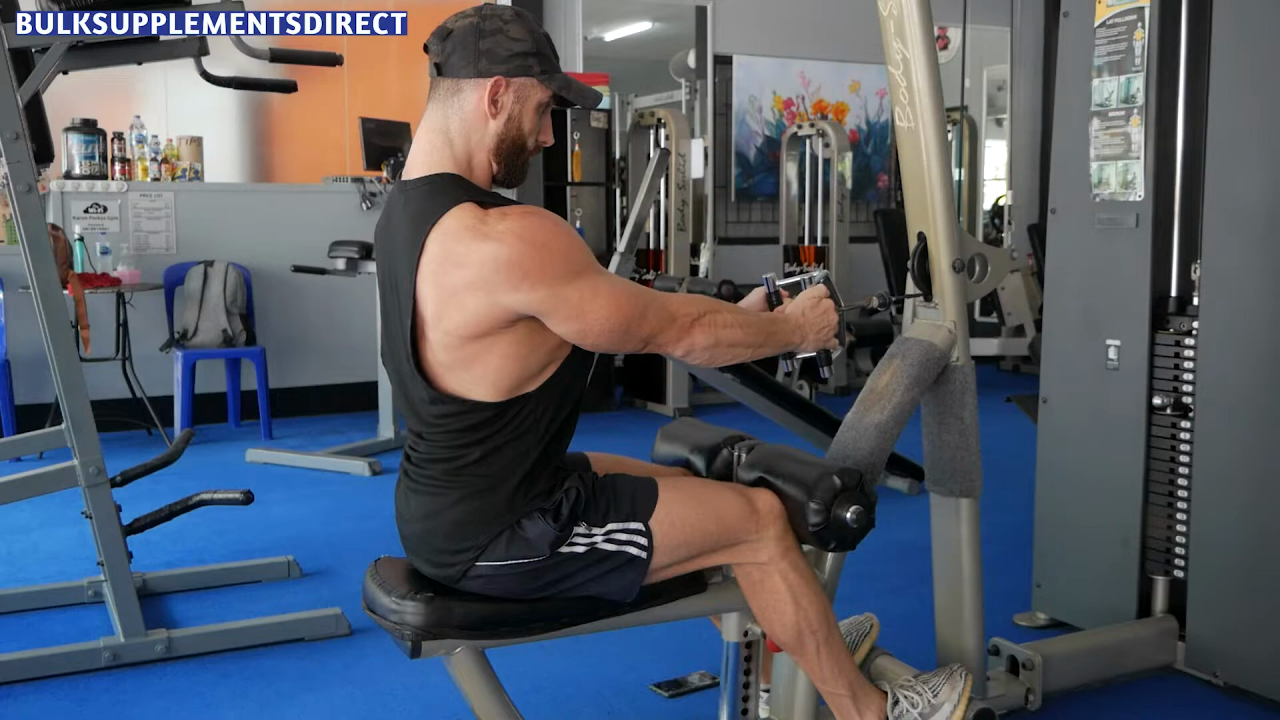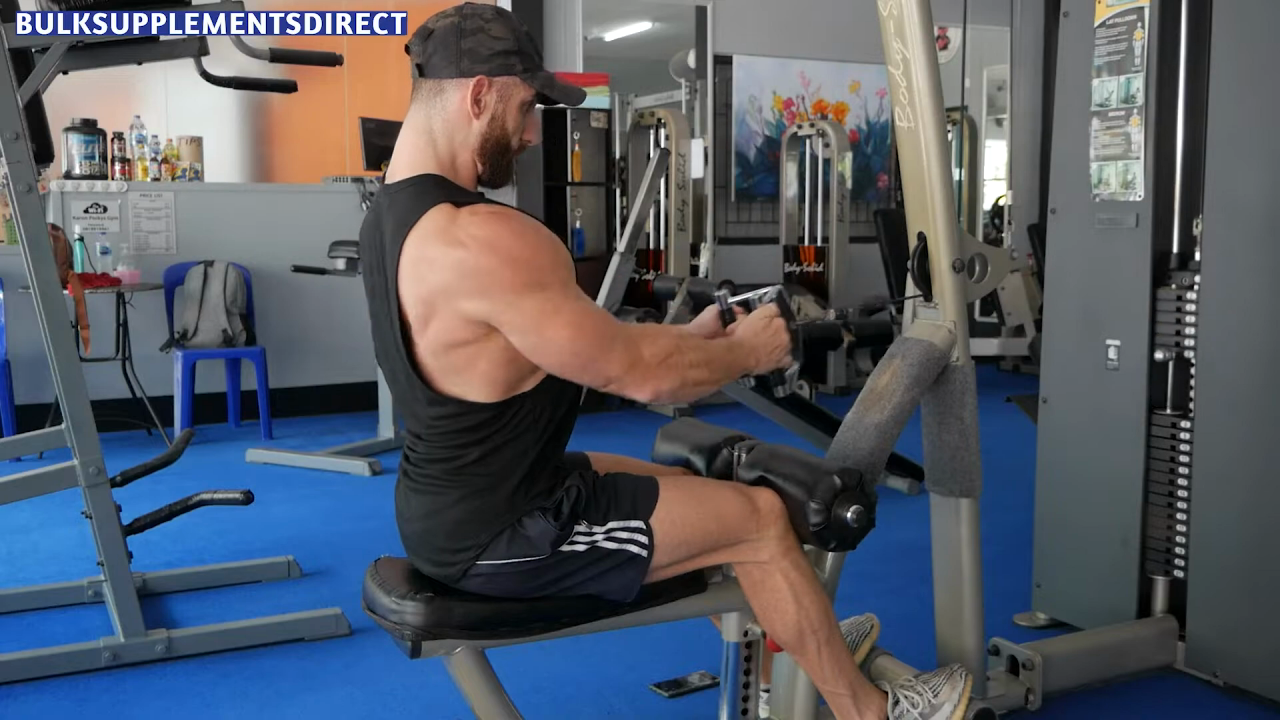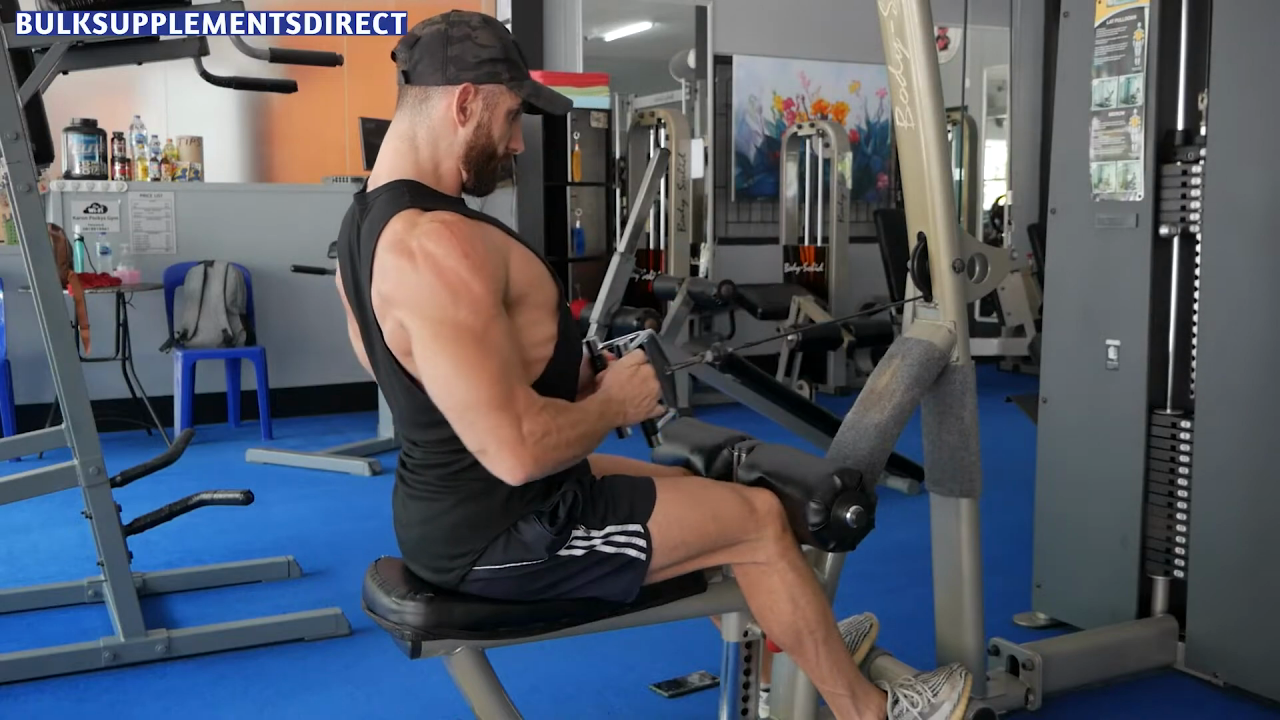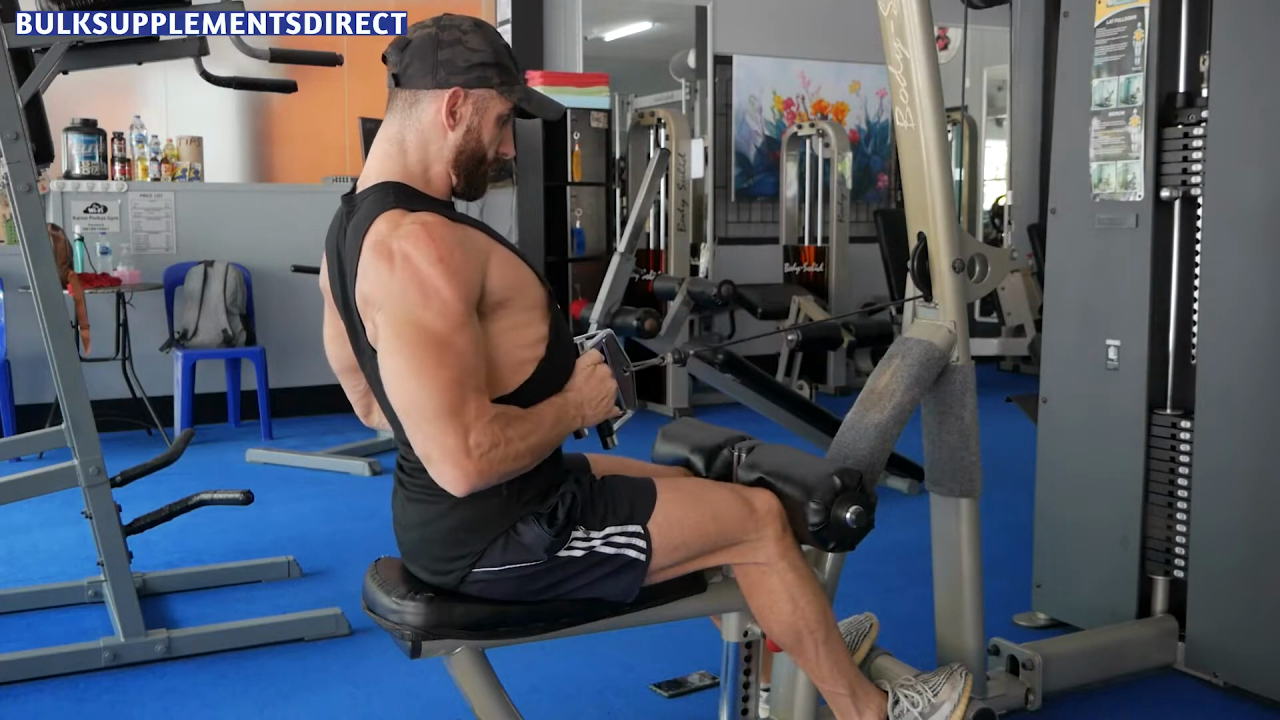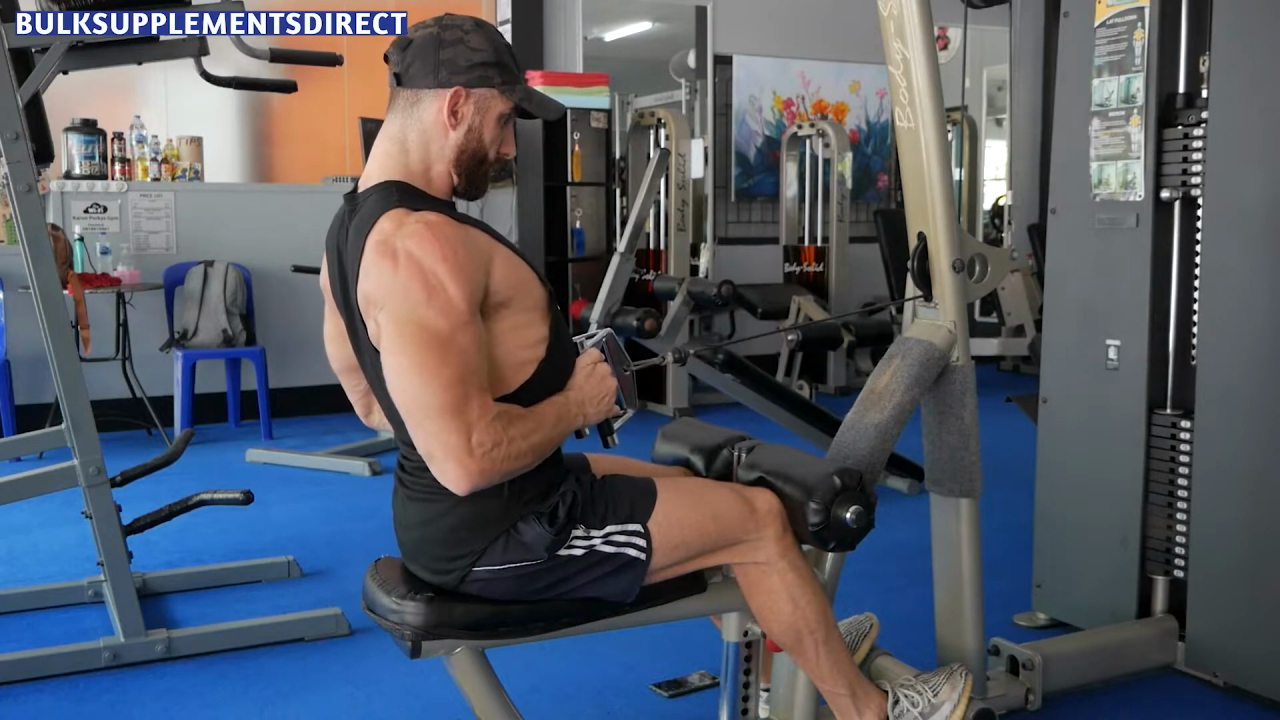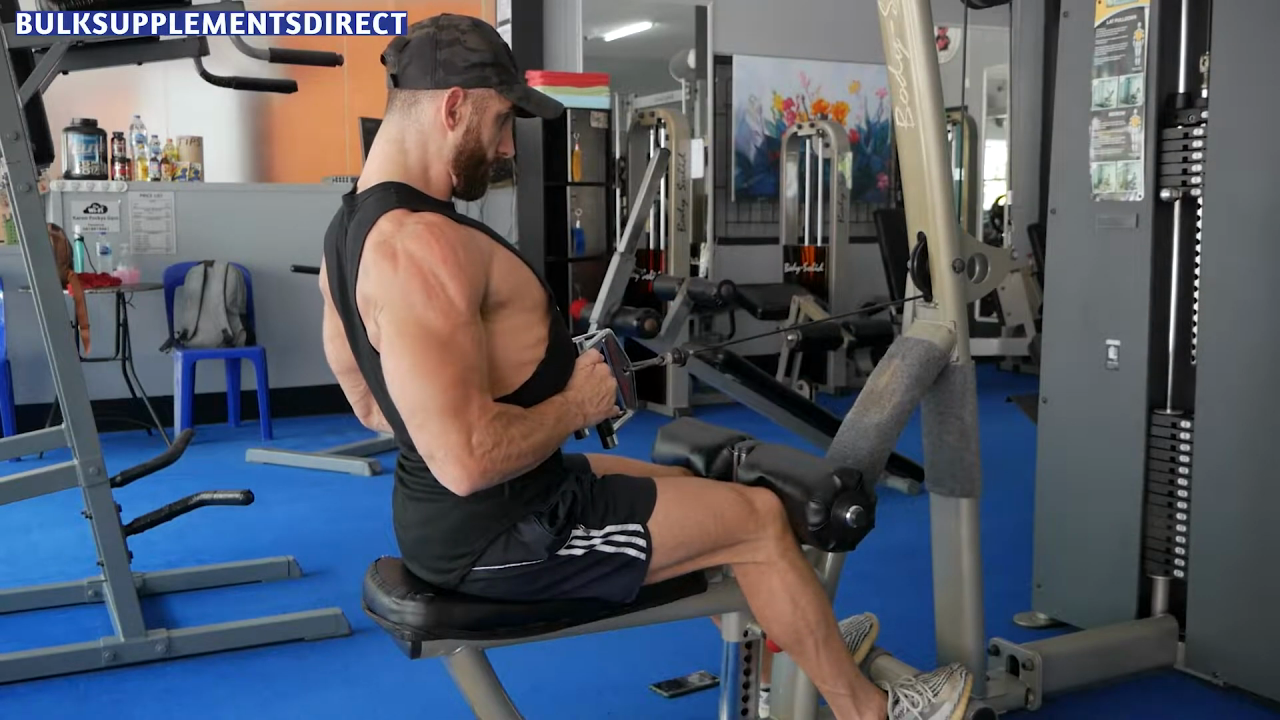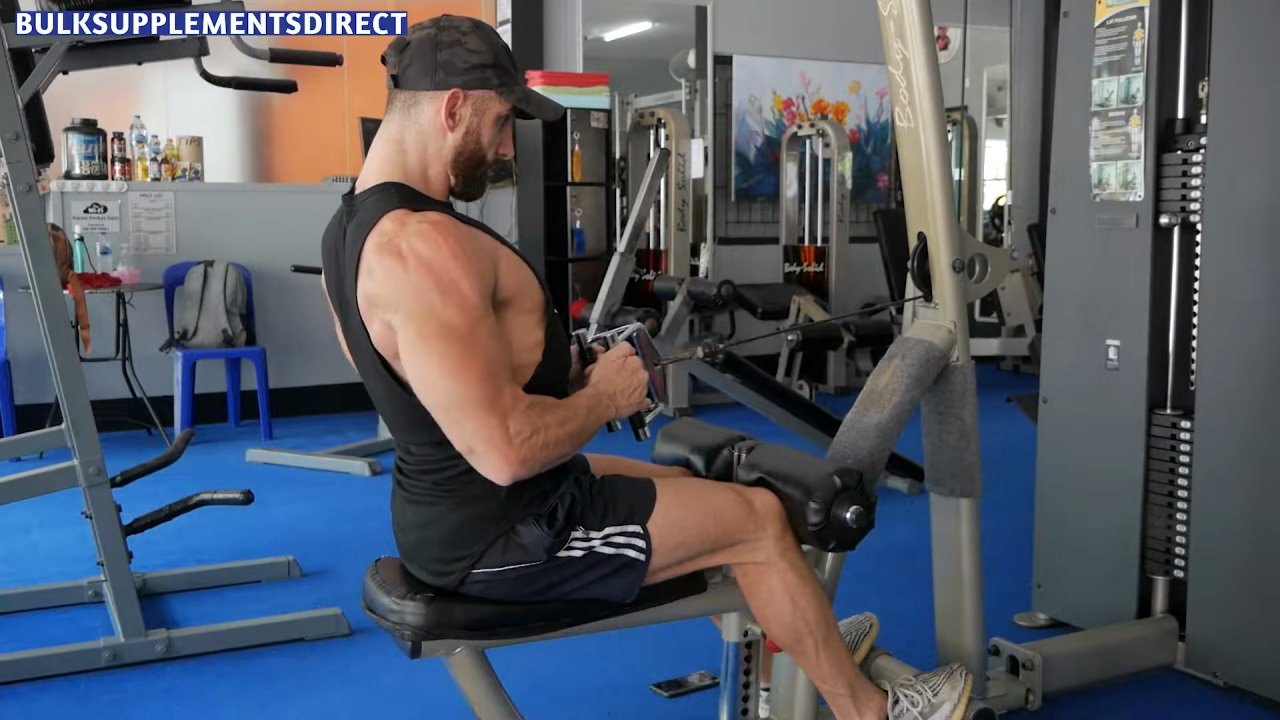
dt=0.3s
person 1, frame 1
left shoulder: (413, 205)
right shoulder: (503, 241)
right elbow: (676, 331)
left wrist: (741, 317)
right wrist: (794, 328)
left hip: (452, 502)
right hip: (501, 532)
left knee: (700, 490)
right knee: (758, 519)
left ankle: (797, 648)
person 1, frame 2
left shoulder: (395, 213)
right shoulder: (477, 239)
left elbow: (558, 344)
right elbow: (646, 377)
left wrist: (684, 334)
right wrist: (747, 350)
left hip: (454, 500)
right hip: (503, 529)
left knee: (690, 488)
right knee: (760, 519)
left ankle: (812, 644)
person 1, frame 3
left shoulder: (371, 221)
right shoulder: (437, 246)
right elbow: (518, 452)
left wrist: (571, 382)
right wrist: (613, 405)
left hip: (446, 507)
right hip: (502, 532)
left knee: (695, 489)
right knee: (758, 519)
left ankle: (800, 645)
person 1, frame 4
left shoulder: (356, 226)
right shoulder: (418, 247)
right elbow: (464, 460)
left wrist: (550, 385)
right wrist: (575, 405)
left hip: (443, 515)
right hip: (498, 534)
left knee: (685, 488)
right knee: (758, 518)
left ankle: (802, 647)
person 1, frame 5
left shoulder: (357, 226)
right shoulder: (421, 245)
right elbow: (468, 458)
left wrist: (547, 381)
right wrist: (576, 403)
left hip: (444, 516)
right hip: (501, 532)
left knee: (689, 488)
right knee: (758, 518)
left ankle: (803, 648)
person 1, frame 6
left shoulder: (356, 226)
right shoulder: (420, 246)
left elbow: (373, 405)
right elbow: (468, 458)
left wrist: (549, 379)
right wrist: (576, 403)
left hip: (444, 516)
right hip: (499, 533)
left knee: (685, 487)
right knee: (758, 518)
left ankle: (801, 648)
person 1, frame 7
left shoulder: (356, 226)
right shoulder: (425, 248)
right elbow: (504, 451)
left wrist: (561, 378)
right wrist: (605, 397)
left hip: (445, 511)
right hip: (499, 533)
left knee: (690, 488)
right knee: (757, 518)
left ankle: (798, 650)
